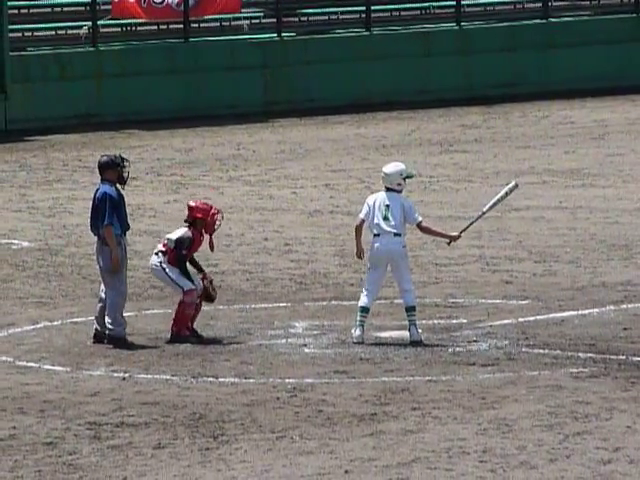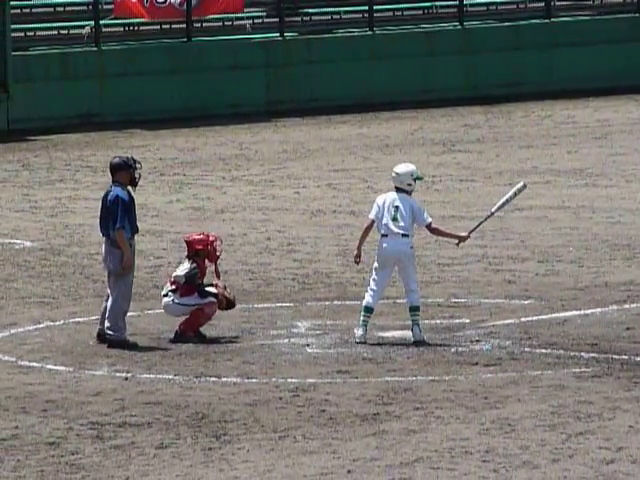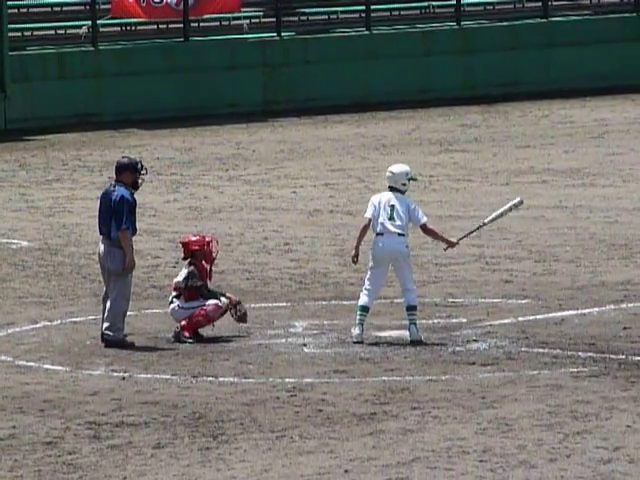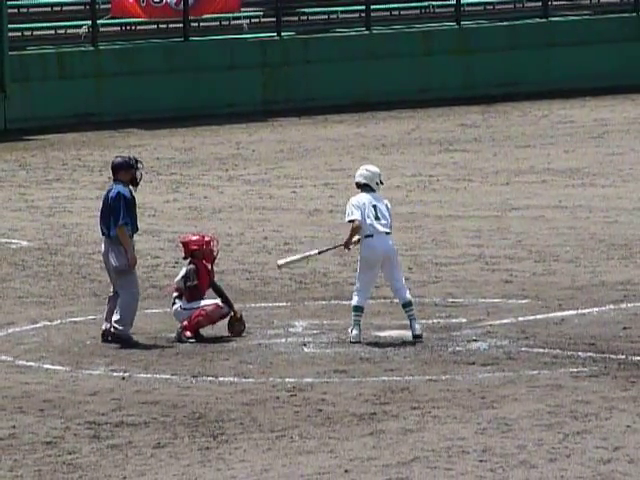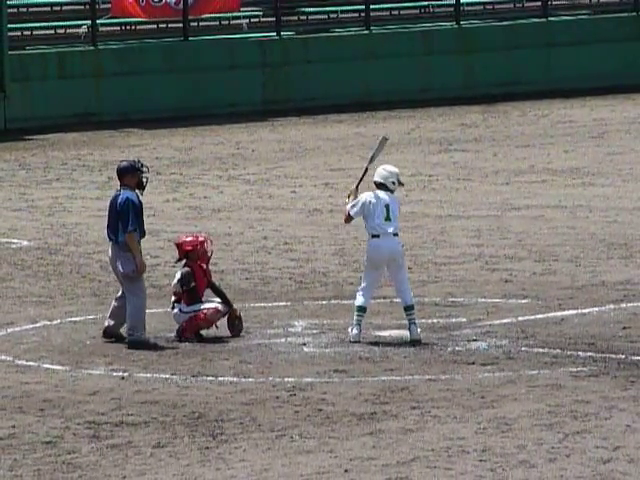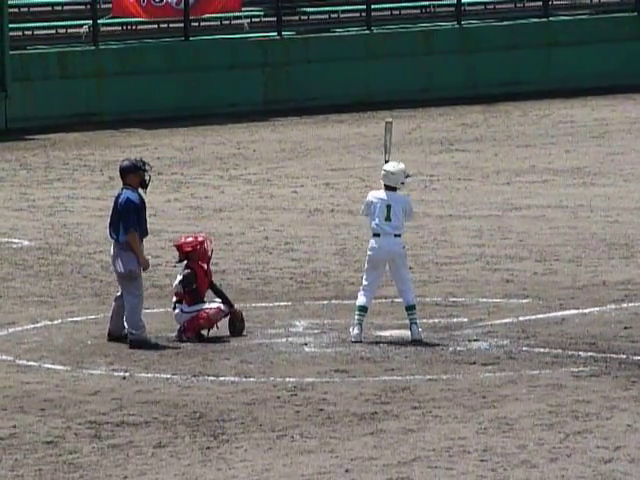
dt=0.4s
person 1, frame 1
left shoulder: (109, 190)
right shoulder: (107, 192)
right elbow: (106, 225)
right wrist: (115, 250)
left hip: (113, 245)
right hip: (111, 245)
left knee: (108, 290)
right knee: (117, 290)
left ankle: (101, 331)
right ankle: (115, 332)
person 1, frame 2
left shoulder: (112, 192)
right shoulder: (119, 195)
right elbow: (118, 228)
right wrist: (127, 253)
left hip: (112, 246)
right hip: (119, 248)
left knee: (114, 292)
right knee: (121, 294)
left ankle: (105, 330)
right ankle: (115, 335)
person 1, frame 3
left shoulder: (107, 192)
right shoulder: (124, 196)
right elbow: (122, 229)
right wrist: (129, 255)
left hip: (105, 245)
right hip: (117, 248)
left knee: (110, 292)
right knee: (119, 294)
left ankle: (109, 331)
right ankle: (113, 335)
person 1, frame 4
left shoulder: (112, 191)
right shoulder: (122, 193)
right elbow: (121, 225)
right wrist: (130, 252)
left hip: (110, 245)
right hip: (119, 247)
left knee: (118, 291)
right knee: (130, 291)
left ankle: (109, 330)
right ankle: (121, 330)
person 1, frame 5
left shoulder: (117, 197)
right shoulder: (130, 198)
right elbow: (130, 231)
right wrist: (139, 257)
left hip: (117, 250)
right hip: (126, 252)
left knee: (126, 292)
right knee: (137, 295)
left ankle: (111, 327)
right ankle: (136, 337)
person 1, frame 6
left shoulder: (123, 196)
right shoulder: (131, 198)
right elbow: (131, 231)
right wrist: (141, 256)
left hip: (120, 249)
right hip: (128, 251)
left knee: (125, 293)
right knee: (134, 294)
left ankle: (116, 331)
right ankle: (136, 336)
person 2, frame 1
left shoulder: (372, 199)
right shoulder: (404, 202)
left elbow: (359, 225)
right elbow: (422, 227)
left wrist: (359, 246)
right wrist: (449, 236)
left hip: (377, 246)
right hip: (398, 246)
left knee: (369, 289)
right knee: (406, 288)
left ankle: (359, 330)
right ankle: (413, 330)
person 2, frame 2
left shoulder: (382, 199)
right shoulder: (413, 203)
left elbow: (369, 225)
right elbow: (432, 228)
left wrist: (359, 248)
right wrist: (458, 237)
left hip: (385, 246)
right hip: (405, 247)
left knee: (374, 289)
right knee: (412, 289)
left ankle: (361, 330)
right ankle: (416, 330)
person 2, frame 3
left shoulder: (377, 198)
right shoulder: (409, 203)
left elbow: (366, 223)
right elbow: (425, 228)
left wrist: (356, 248)
right wrist: (446, 241)
left hip: (380, 245)
right hip: (400, 246)
left knee: (370, 288)
right knee: (408, 288)
left ankle: (358, 329)
right ankle: (413, 329)
person 2, frame 4
left shoulder: (355, 200)
right shoulder: (383, 201)
left elbow: (357, 226)
left wrist: (349, 240)
left hip: (369, 245)
right hip: (388, 243)
left knee: (361, 290)
right knee: (399, 286)
left ankle: (356, 330)
right ankle: (414, 326)
person 2, frame 5
left shoulder: (366, 197)
right shoulder: (395, 201)
left elbow: (347, 219)
left wrist: (351, 198)
left hip: (375, 245)
right hip: (395, 244)
left knee: (366, 289)
right knee: (404, 288)
left ankle: (356, 330)
right ankle: (413, 329)
person 2, frame 6
left shoulder: (373, 196)
right shoulder: (405, 201)
left elbow: (365, 212)
left hip: (376, 244)
right hip: (396, 245)
left knee: (367, 288)
right knee: (405, 288)
left ankle: (357, 329)
right ankle: (414, 329)
person 3, frame 1
left shoulder: (196, 234)
right shoulder: (189, 236)
left elbow: (188, 257)
right elbow: (181, 263)
left wrist: (202, 272)
right wrist: (192, 282)
left hip: (169, 263)
right hip: (161, 263)
left knee: (199, 289)
right knee: (190, 290)
left ankle: (188, 328)
right ankle: (178, 332)
person 3, frame 2
left shoulder: (197, 262)
right shoulder: (195, 267)
left elbow: (197, 286)
right elbow: (201, 292)
left wrist: (214, 284)
right wrist: (217, 295)
left hip: (178, 297)
right hip: (173, 302)
left knee: (214, 296)
right knee: (211, 303)
left ankle: (192, 330)
right ankle: (183, 332)
person 3, frame 3
left shoulder: (200, 266)
right shoulder: (192, 269)
left elbow: (205, 290)
right elbow: (203, 294)
left wrist: (226, 296)
right wrist: (222, 295)
left hip: (188, 305)
right hip: (179, 309)
left knee: (224, 303)
right knee: (215, 306)
left ankle: (190, 328)
right ankle: (183, 329)
person 3, frame 4
left shoulder: (204, 267)
right shoulder: (191, 268)
left elbow: (216, 288)
right elbow: (194, 295)
left wrist: (233, 308)
left hip: (192, 306)
right hip: (182, 309)
left knee: (226, 308)
right knee: (216, 306)
left ankle: (192, 328)
right ankle: (185, 329)
person 3, frame 5
left shoulder: (200, 268)
right shoulder: (187, 271)
left elbow: (214, 288)
right elbow: (193, 297)
left wrist: (232, 307)
right wrist: (206, 315)
left hip: (193, 307)
right hip: (182, 312)
left knee: (224, 306)
right knee: (215, 309)
left ankle: (192, 328)
right ankle: (185, 330)
person 3, frame 6
left shoulder: (201, 268)
right shoulder: (188, 272)
left elbow: (215, 288)
right elbow: (195, 298)
left wrist: (233, 307)
right wrist: (209, 318)
left hip: (193, 307)
right hip: (183, 312)
left knee: (226, 307)
right knee: (217, 309)
left ankle: (194, 329)
right ankle: (186, 330)
